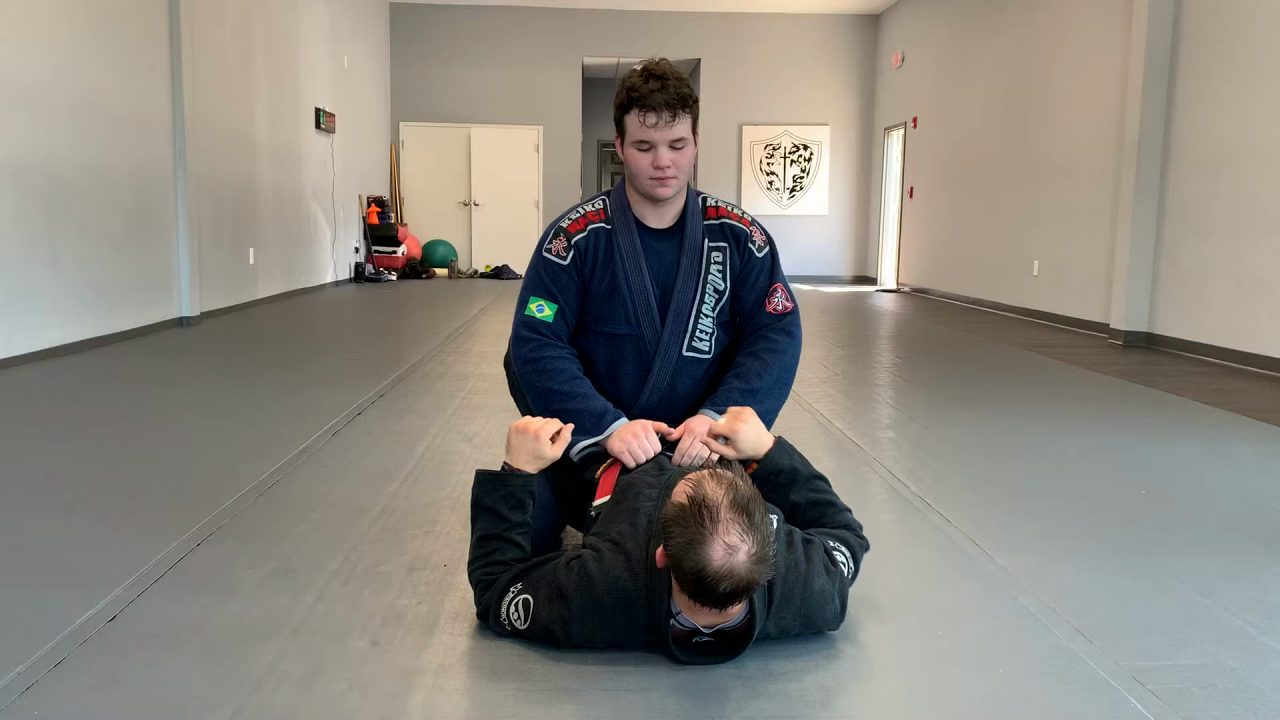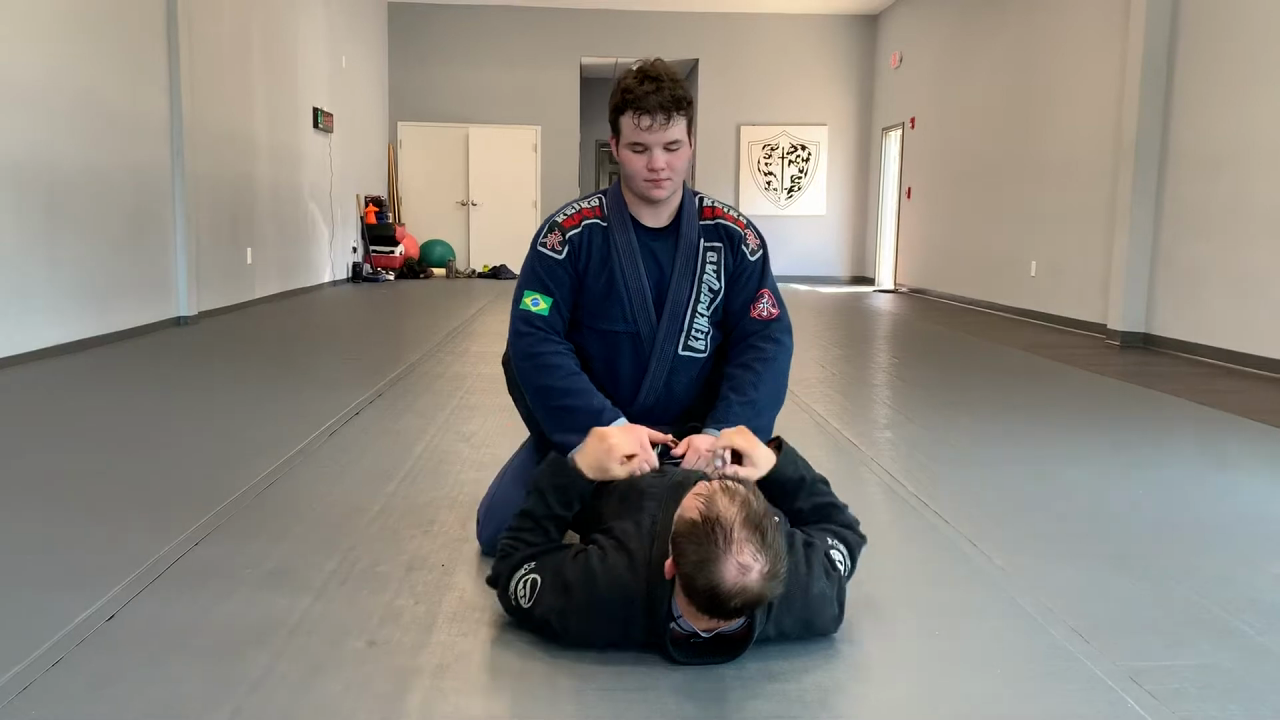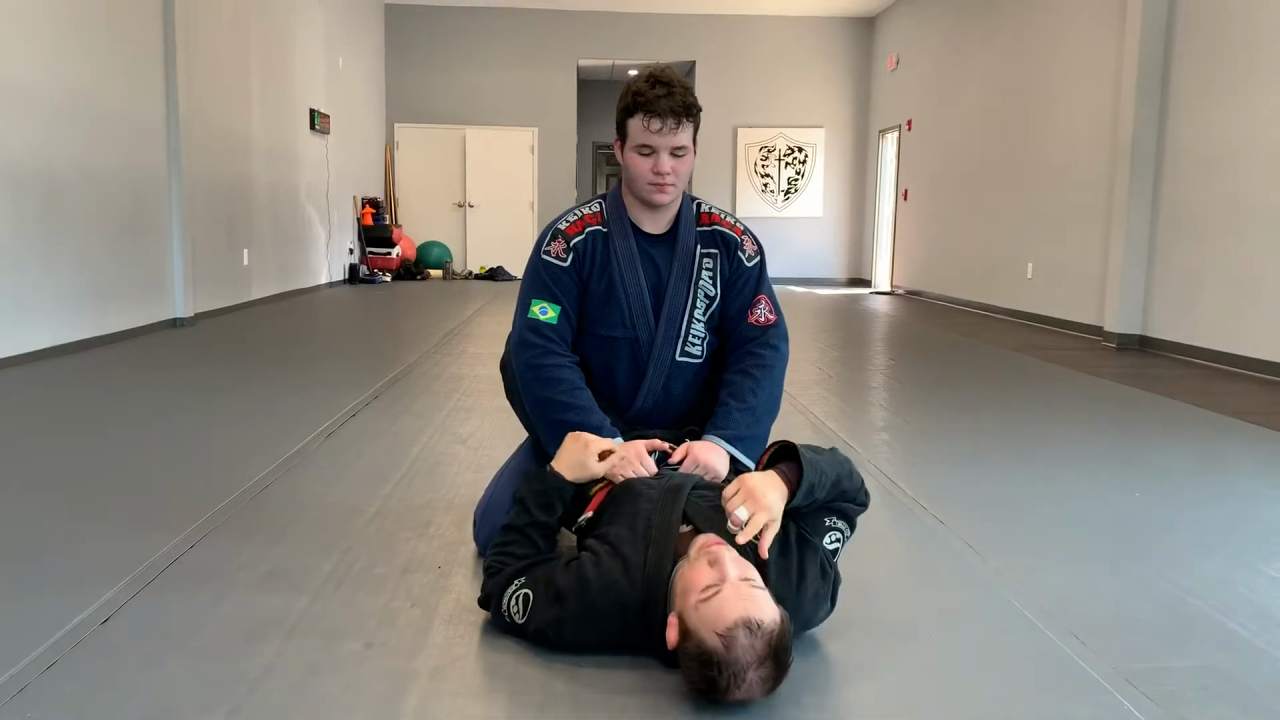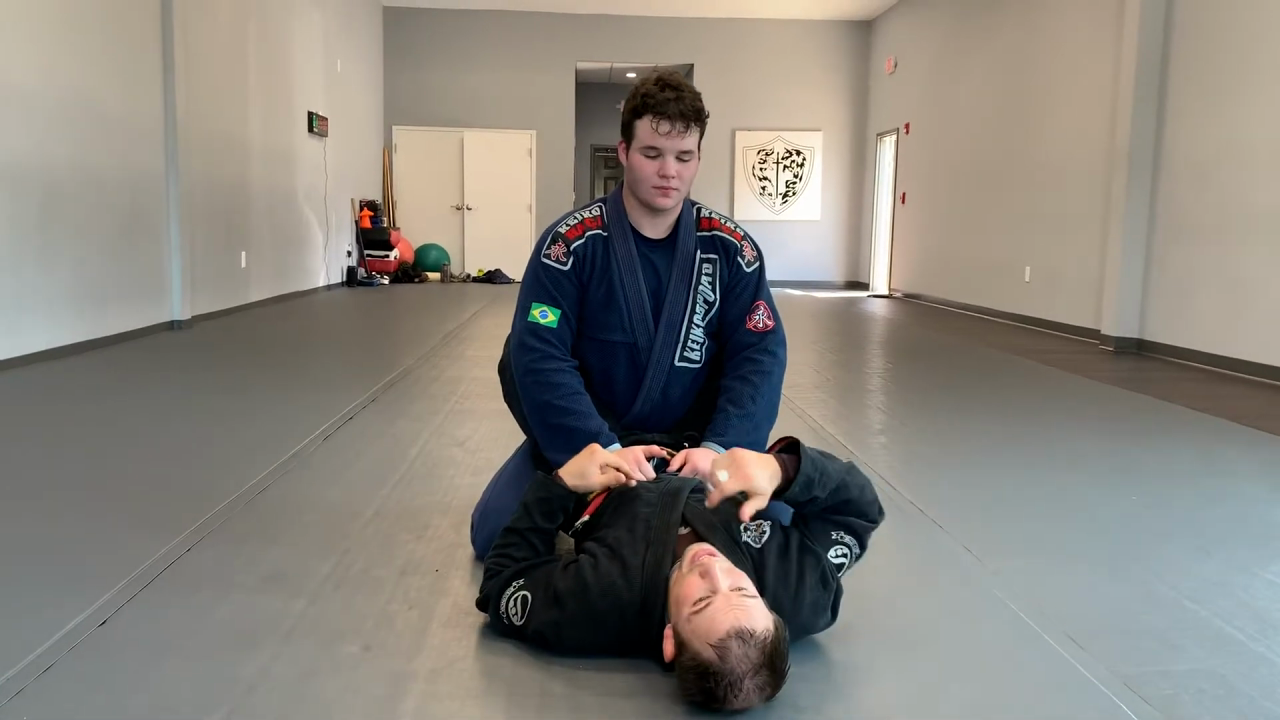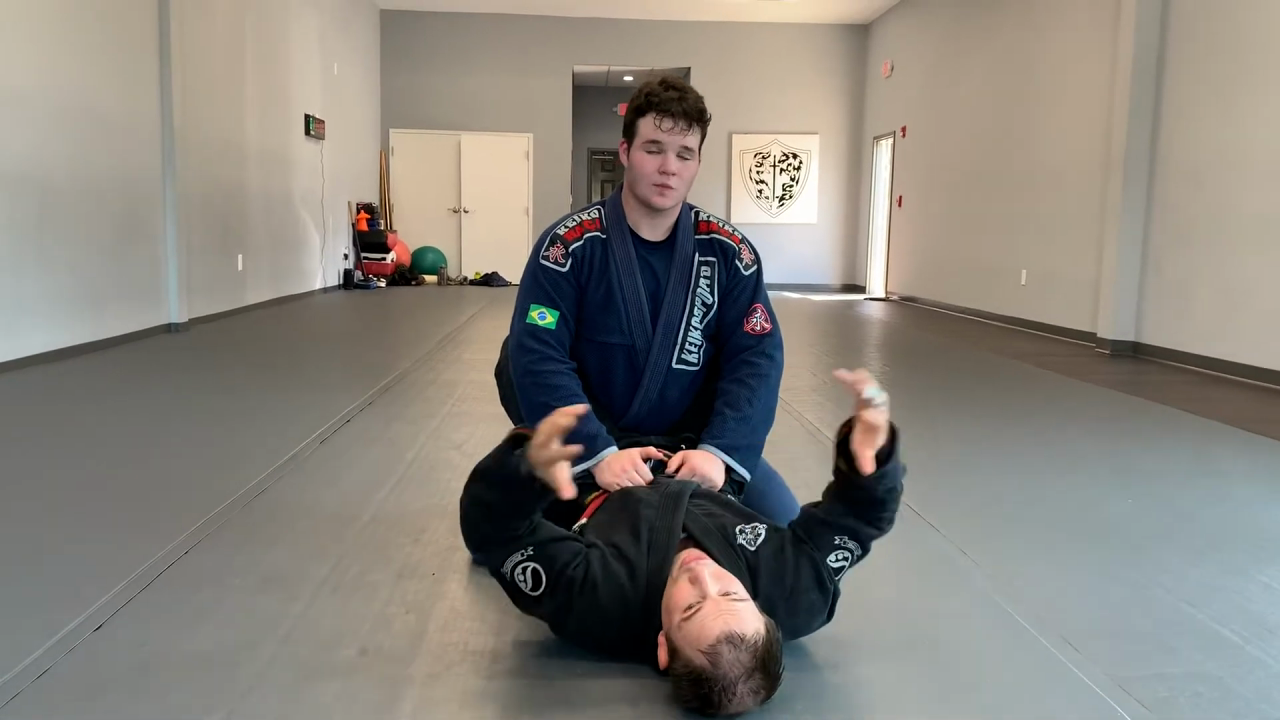
dt=0.5s
person 1, frame 1
left shoulder: (739, 237)
right shoulder: (574, 236)
left elbow: (775, 335)
right elbow: (535, 347)
left wrist: (720, 417)
right wrist: (609, 426)
left hip: (704, 436)
right hip: (592, 436)
person 1, frame 2
left shoulder: (732, 236)
right shoulder: (571, 233)
left elbow: (765, 341)
right elbow: (534, 340)
left wrist: (722, 433)
right wrist: (606, 427)
left hip: (695, 440)
right hip: (586, 435)
right knee: (502, 530)
person 1, frame 3
left shoulder: (728, 242)
right shoulder: (572, 239)
left elbow: (762, 348)
right elbow: (538, 353)
left wrist: (721, 440)
right wrist: (602, 443)
left hip: (693, 438)
right hip: (584, 436)
right knee: (497, 530)
person 1, frame 4
left shoulder: (730, 247)
right shoulder: (571, 242)
left elbow: (759, 354)
right elbow: (538, 357)
left wrist: (719, 447)
right wrist: (600, 451)
left hip: (692, 441)
right hip: (583, 440)
right knee: (496, 533)
person 1, frame 5
left shoulder: (728, 250)
right shoulder: (571, 244)
left elbow: (757, 356)
right elbow: (537, 358)
left wrist: (717, 450)
right wrist: (597, 452)
left hip: (692, 443)
right hip: (585, 442)
left knee: (780, 528)
person 2, frame 1
left shoulder: (599, 598)
right shoulder: (811, 596)
left elbow: (494, 589)
right elbow: (845, 534)
left wrist: (518, 470)
right wrist: (769, 451)
person 2, frame 2
left shoulder: (596, 601)
right shoulder: (812, 603)
left elbow: (513, 572)
right elbow: (843, 535)
left wrist: (581, 472)
right wrist: (775, 465)
person 2, frame 3
left shoulder: (594, 605)
right shoulder: (803, 592)
left elbow: (501, 584)
right elbow: (847, 488)
left wrist: (556, 476)
right wrist: (785, 477)
person 2, frame 4
left shoulder: (594, 612)
right shoulder: (802, 598)
left elbow: (500, 585)
right elbow: (858, 505)
left wrist: (559, 485)
right wrist: (784, 467)
person 2, frame 5
left shoulder: (595, 605)
right shoulder: (795, 598)
left elbow: (498, 531)
right elbow: (855, 513)
left wrist: (531, 470)
right wrist: (872, 439)
